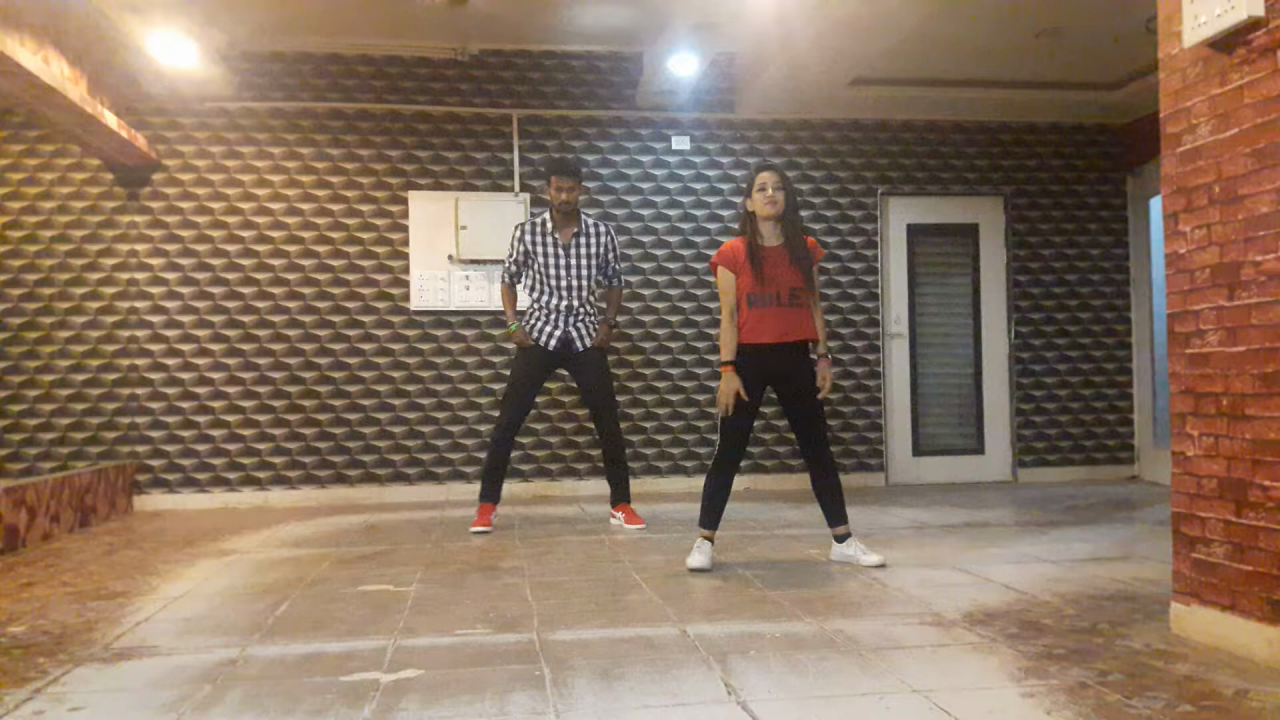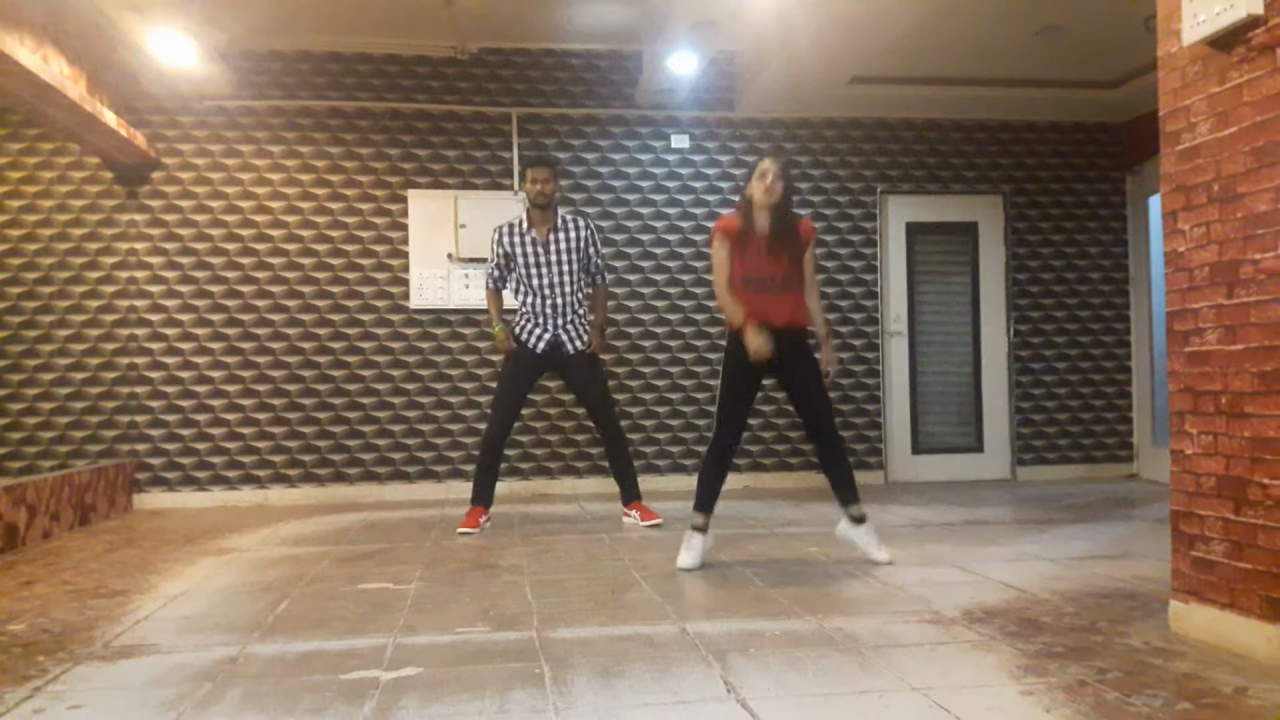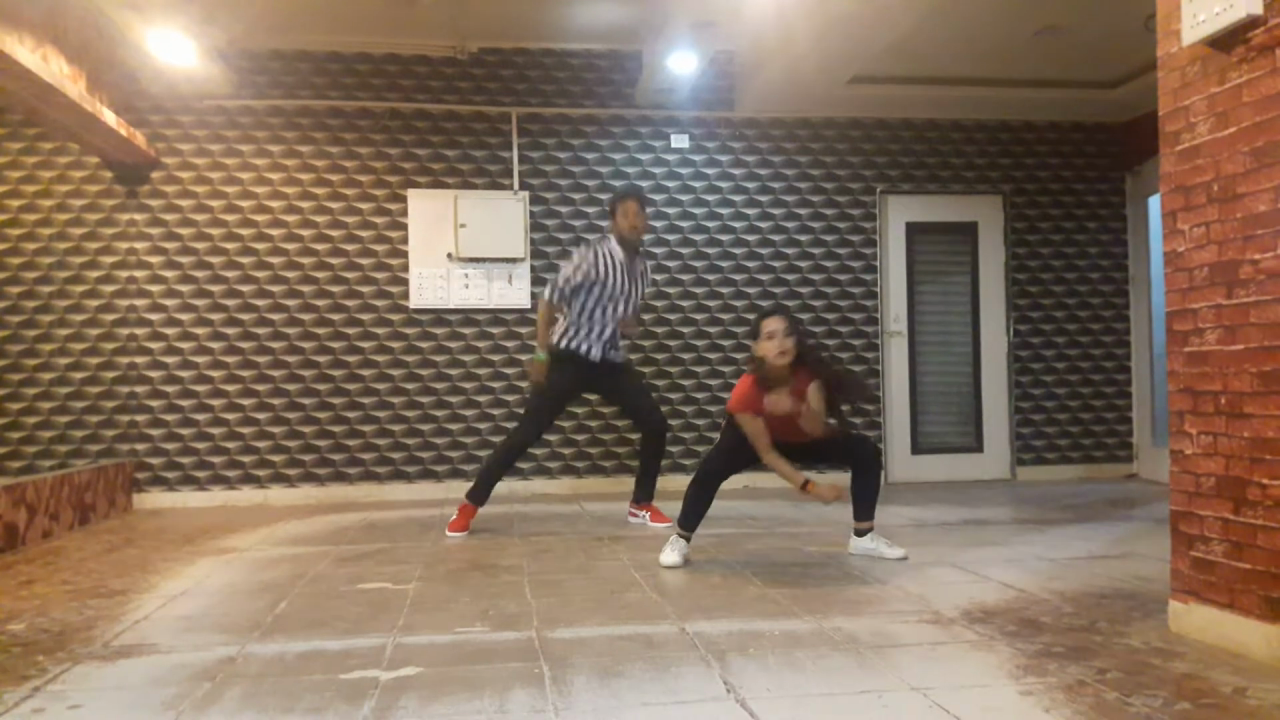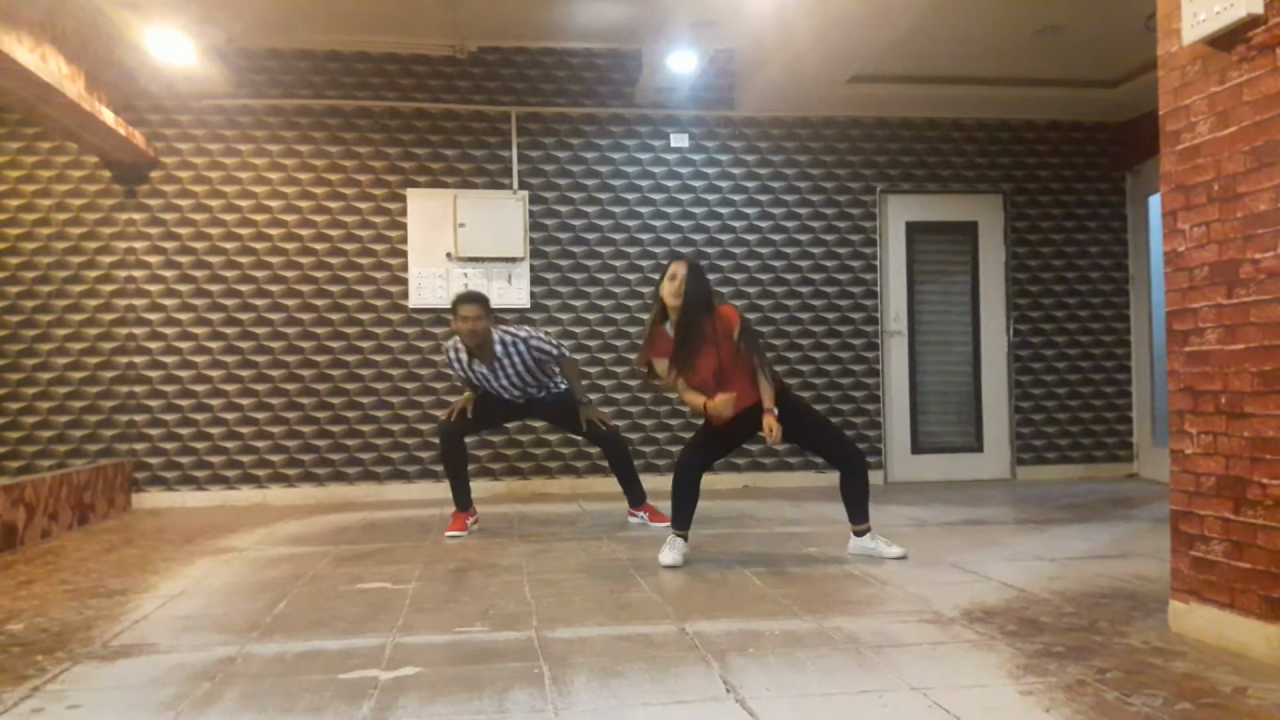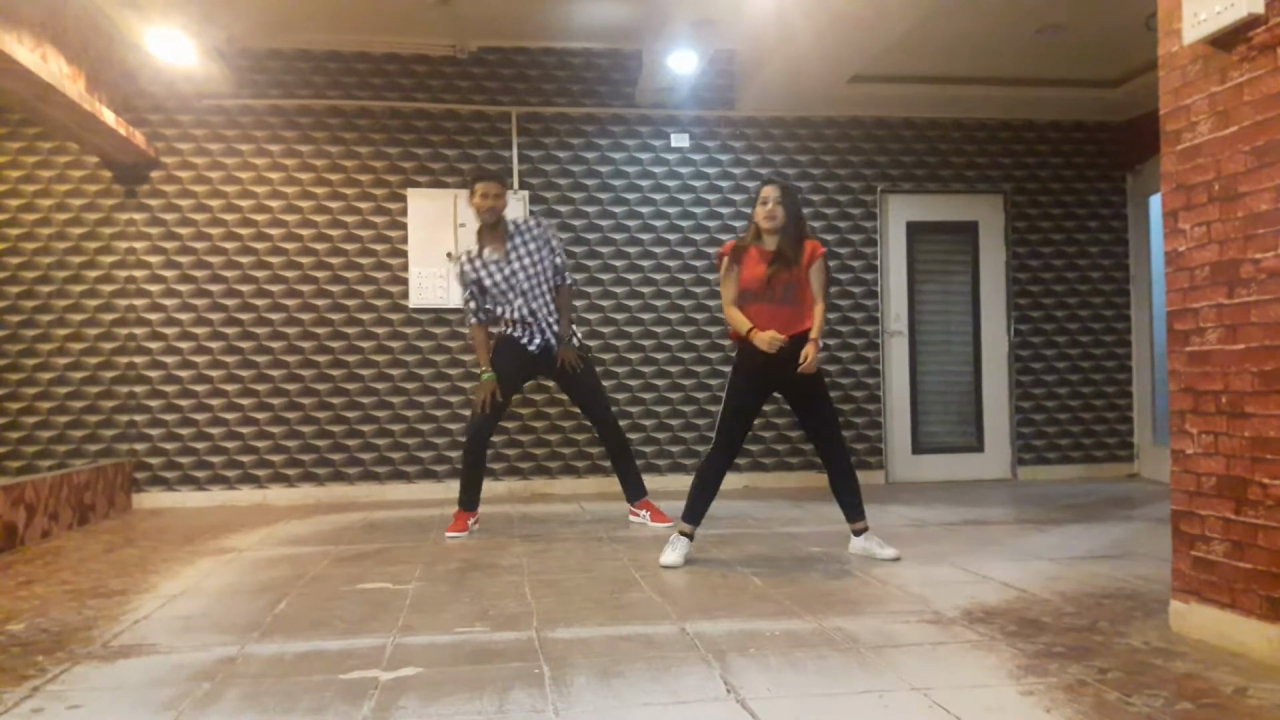
dt=0.7s
person 1, frame 1
left shoulder: (805, 248)
right shoulder: (731, 254)
left elbow: (814, 307)
right elbow: (729, 315)
left wrist: (824, 357)
right wrist: (727, 369)
left hip: (795, 358)
right hip: (749, 359)
left knee: (817, 449)
right knee: (730, 452)
left ankle: (843, 540)
right ankle: (705, 541)
person 1, frame 2
left shoulder: (801, 231)
right shoulder: (729, 228)
left elbow: (811, 291)
right elbow: (722, 288)
left wrist: (825, 341)
right wrist: (747, 327)
left hip: (792, 343)
right hip: (745, 343)
left knee: (825, 431)
right knee: (726, 438)
left ankle: (855, 521)
right ankle: (698, 531)
person 1, frame 3
left shoulder: (810, 371)
right shoulder: (747, 391)
left elbow: (820, 429)
right elbow: (766, 452)
left wrist: (802, 412)
right wrist: (807, 485)
left hip: (799, 439)
right hip: (749, 439)
left knee: (866, 453)
right knee: (712, 469)
left ankle: (863, 536)
right ankle: (681, 540)
person 1, frame 4
left shoulder: (723, 319)
right shoulder: (658, 343)
left elbow: (757, 363)
right elbow: (684, 390)
left wrist: (770, 411)
right wrist: (709, 406)
left hip: (770, 401)
right hip: (723, 415)
left knee: (850, 456)
right knee: (688, 462)
left ankle: (862, 536)
right ankle: (678, 539)
person 1, frame 5
left shoulder: (808, 252)
right shoulder: (736, 253)
left elbow: (818, 303)
right elbow: (729, 306)
left wrist: (814, 342)
right wrist: (755, 333)
left hip: (797, 354)
right hip: (753, 356)
left knee: (832, 445)
right knee: (724, 446)
left ankle: (861, 535)
right ankle: (683, 537)
person 2, frame 1
left shoulder: (602, 233)
right shoulder: (527, 231)
left elbow: (614, 281)
right elbow: (509, 279)
left wrist: (609, 322)
right wrist: (514, 324)
left hip: (585, 336)
right hip: (540, 335)
left knee: (608, 419)
right knee: (510, 418)
left ankle: (620, 504)
right ankle: (488, 503)
person 2, frame 2
left shoulder: (582, 229)
right shoulder: (506, 235)
left elbow: (598, 280)
right elbow: (494, 285)
left wrist: (599, 328)
right wrist: (497, 326)
left hip: (575, 339)
right hip: (529, 339)
left knee: (606, 419)
right knee: (499, 422)
left ankle: (632, 502)
right ankle: (479, 507)
person 2, frame 3
left shoulder: (642, 268)
right shoulder: (592, 256)
right elbow: (550, 302)
left wrist: (629, 327)
right wrist: (542, 354)
left hip: (610, 362)
right hip: (570, 359)
left knee: (654, 423)
right knee: (530, 430)
left ankle: (641, 505)
right ankle: (471, 504)
person 2, frame 4
left shoulder: (522, 339)
right shoulder: (454, 353)
left elbow: (564, 357)
left wrist: (582, 403)
right wrist: (470, 395)
left hip: (551, 395)
right hip: (504, 400)
left knee: (609, 436)
right knee: (450, 430)
left ankle: (638, 505)
right ankle: (464, 511)
person 2, frame 5
left shoulder: (538, 232)
right shoulder: (471, 262)
left elbow: (563, 285)
right elbow: (478, 320)
left wrist: (566, 338)
right wrist: (486, 373)
left hip: (560, 342)
right hip: (515, 345)
left knee: (604, 419)
right knee: (479, 427)
left ankle: (639, 502)
right ankle: (467, 511)
